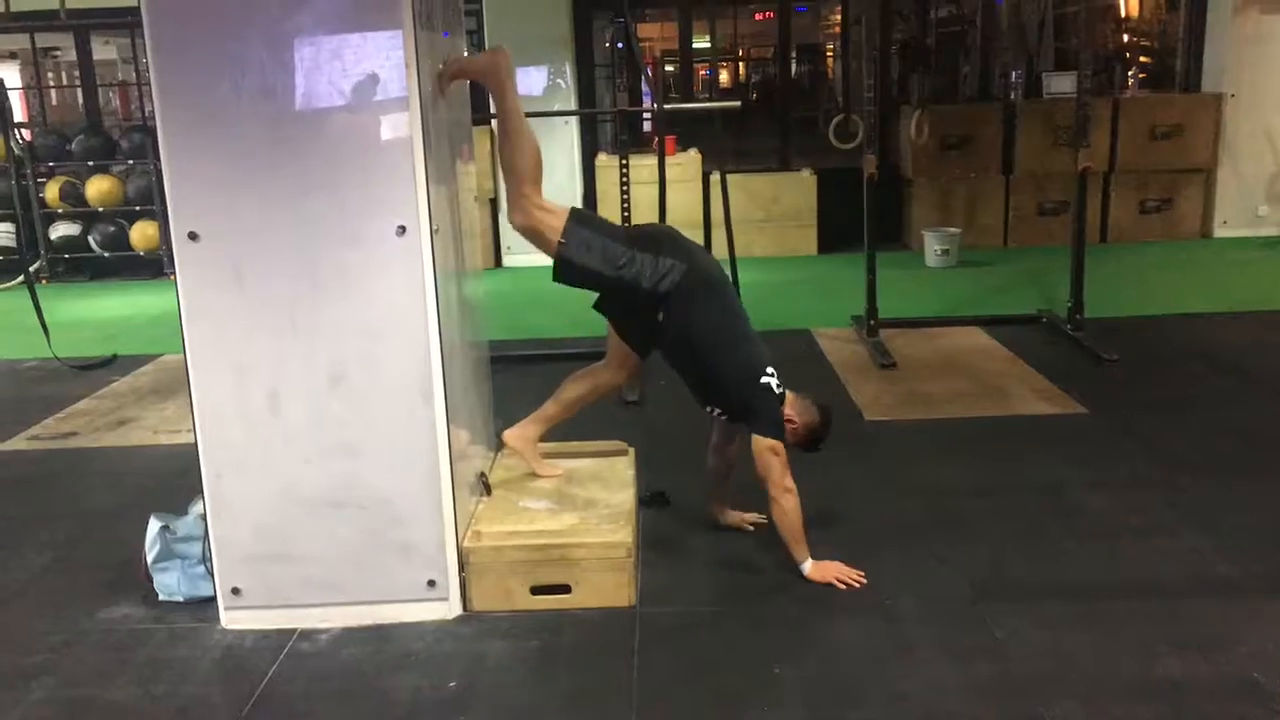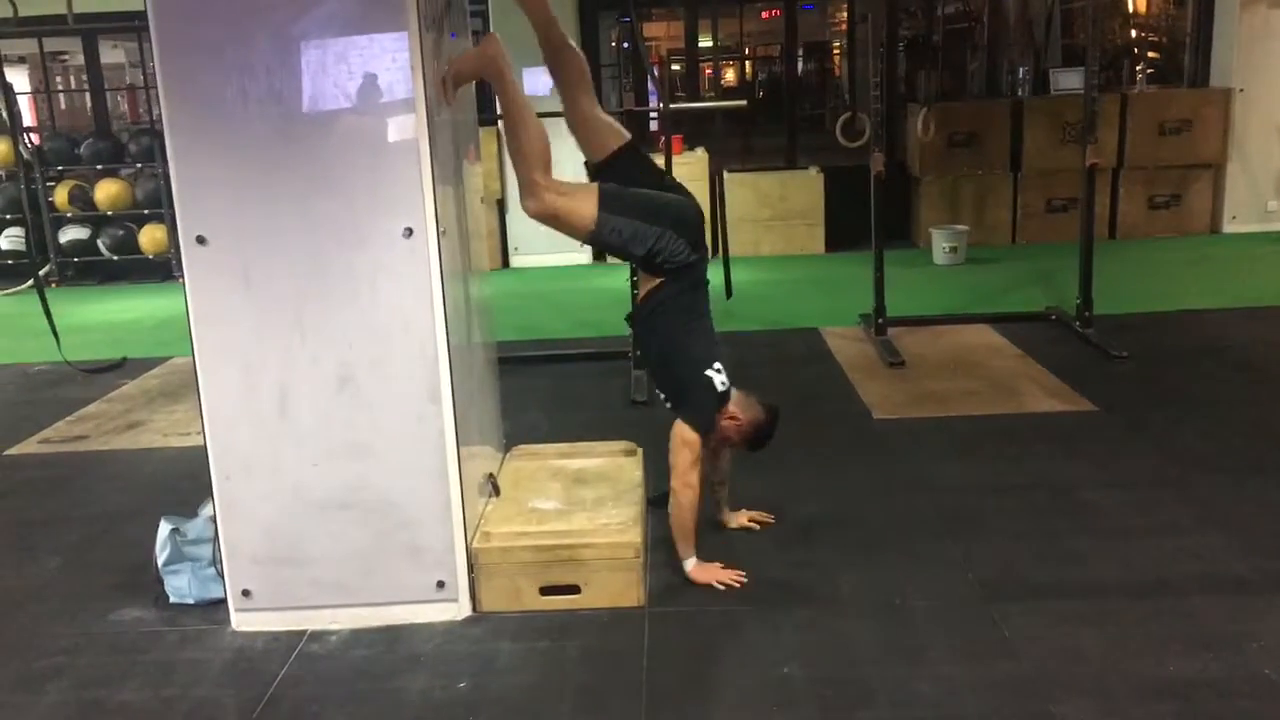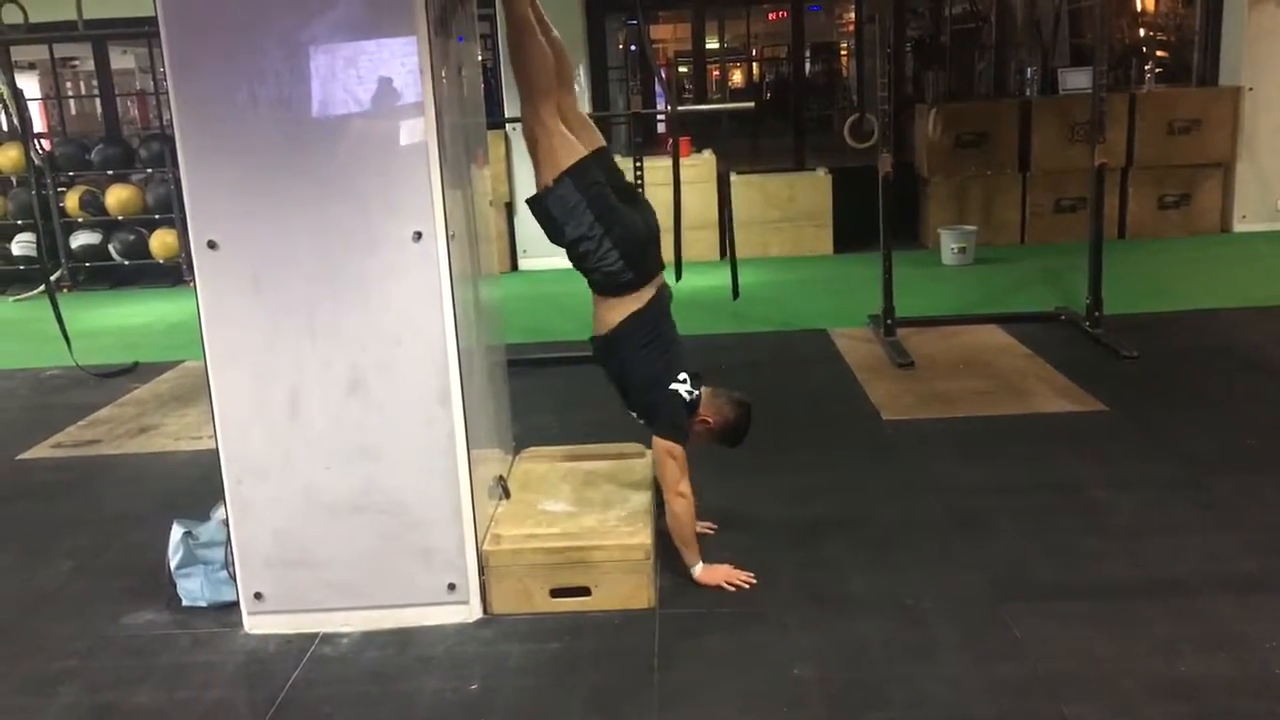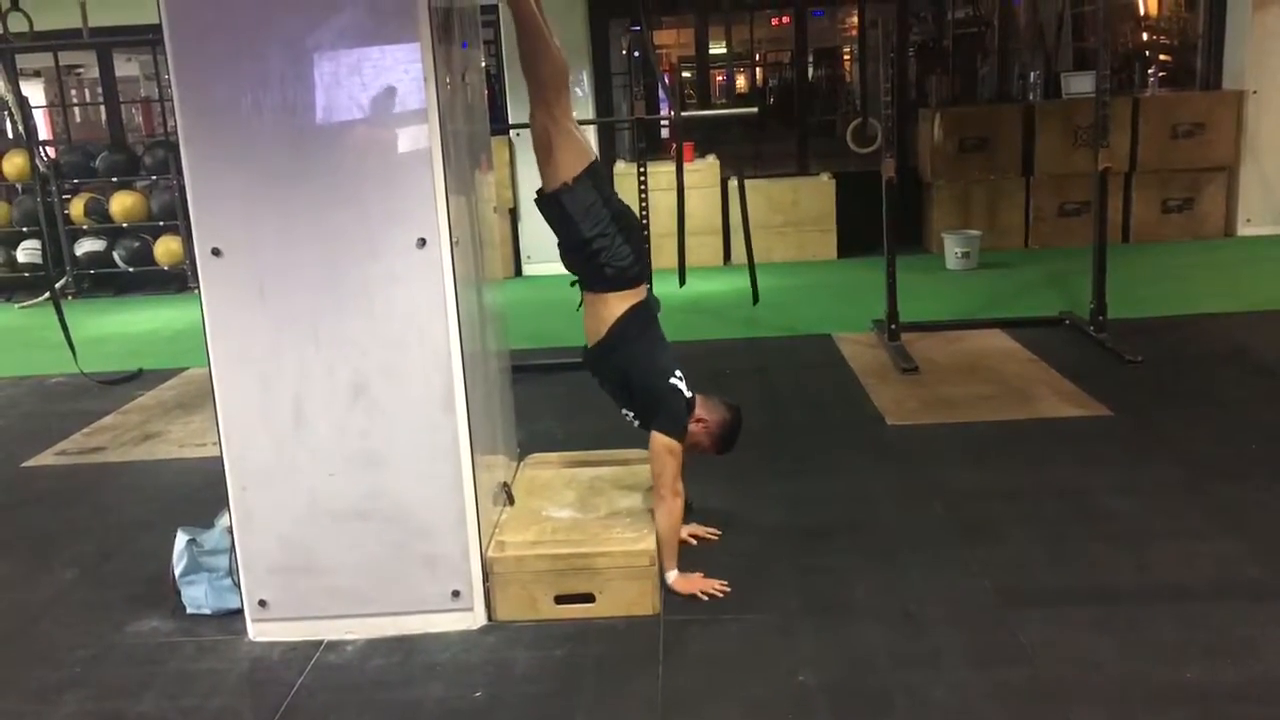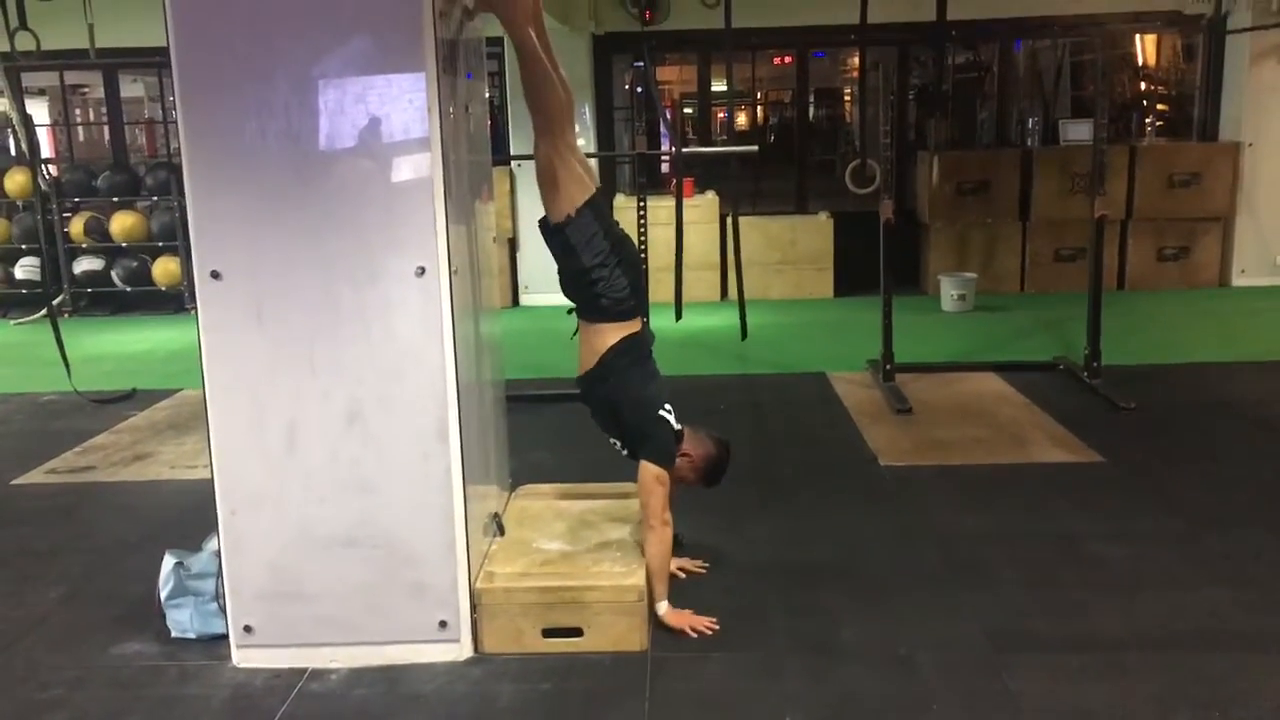
dt=0.7s
person 1, frame 1
left shoulder: (748, 396)
right shoulder: (763, 404)
left elbow: (723, 441)
right elbow: (781, 490)
left wrist: (721, 508)
right wrist: (808, 565)
left hip: (671, 274)
right hip: (665, 275)
left knee: (617, 369)
right knee: (528, 210)
left ankle: (529, 431)
right ankle: (498, 76)
person 1, frame 2
left shoulder: (712, 391)
right shoulder: (705, 398)
left elbow: (712, 454)
right elbow: (683, 483)
left wrist: (726, 512)
right wrist: (691, 563)
left hip: (671, 221)
right hip: (670, 241)
left knee: (586, 108)
right knee: (542, 197)
right ankle: (497, 64)
person 1, frame 3
left shoulder: (679, 392)
right shoulder: (672, 400)
right elbow: (677, 491)
left wrist: (683, 519)
right wrist: (698, 566)
left hip: (627, 243)
right hip: (618, 252)
left knee: (561, 106)
right knee: (545, 115)
person 1, frame 4
left shoulder: (669, 398)
right shoulder: (672, 407)
left elbow: (666, 491)
right elbow: (669, 492)
left wrist: (673, 526)
right wrist: (673, 573)
left hip: (612, 261)
right hip: (611, 264)
left knee: (554, 113)
right knee: (551, 114)
person 1, frame 5
left shoulder: (661, 433)
right shoulder: (660, 438)
left elbow: (655, 520)
right elbow: (656, 522)
left wrist: (663, 559)
right wrist: (663, 604)
left hip: (611, 292)
right hip: (608, 291)
left knee: (561, 143)
right knee: (556, 144)
